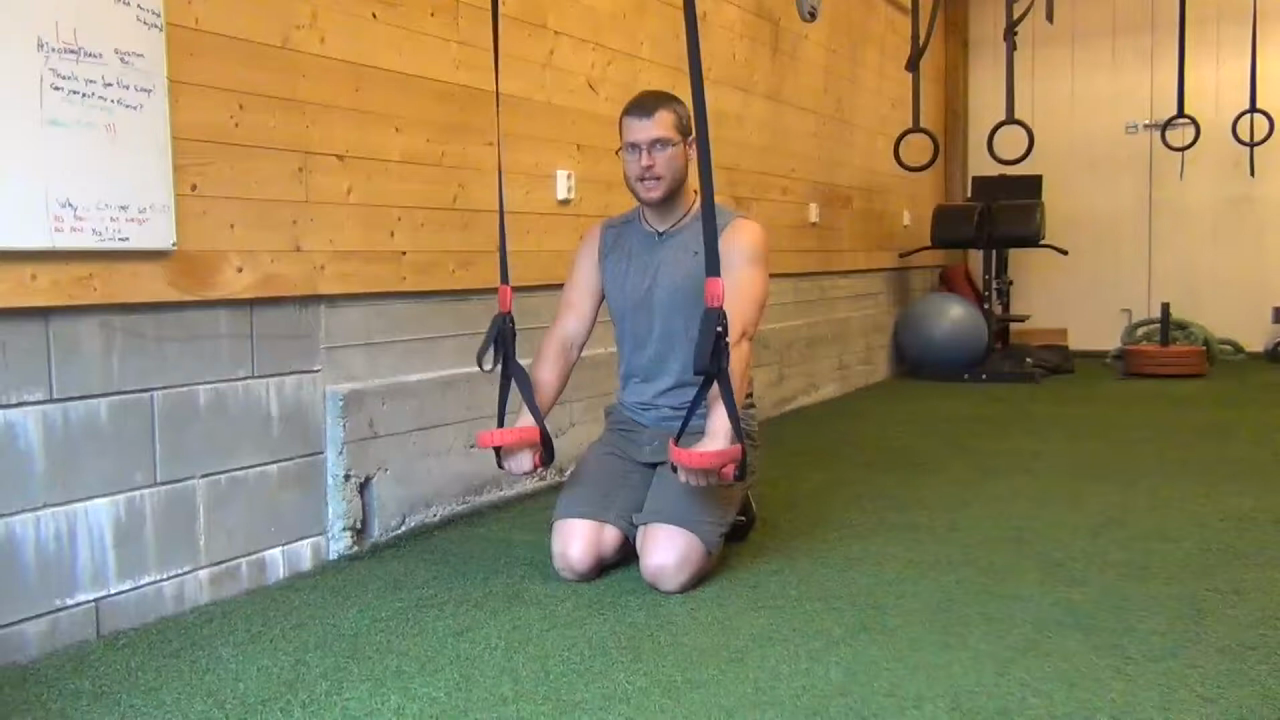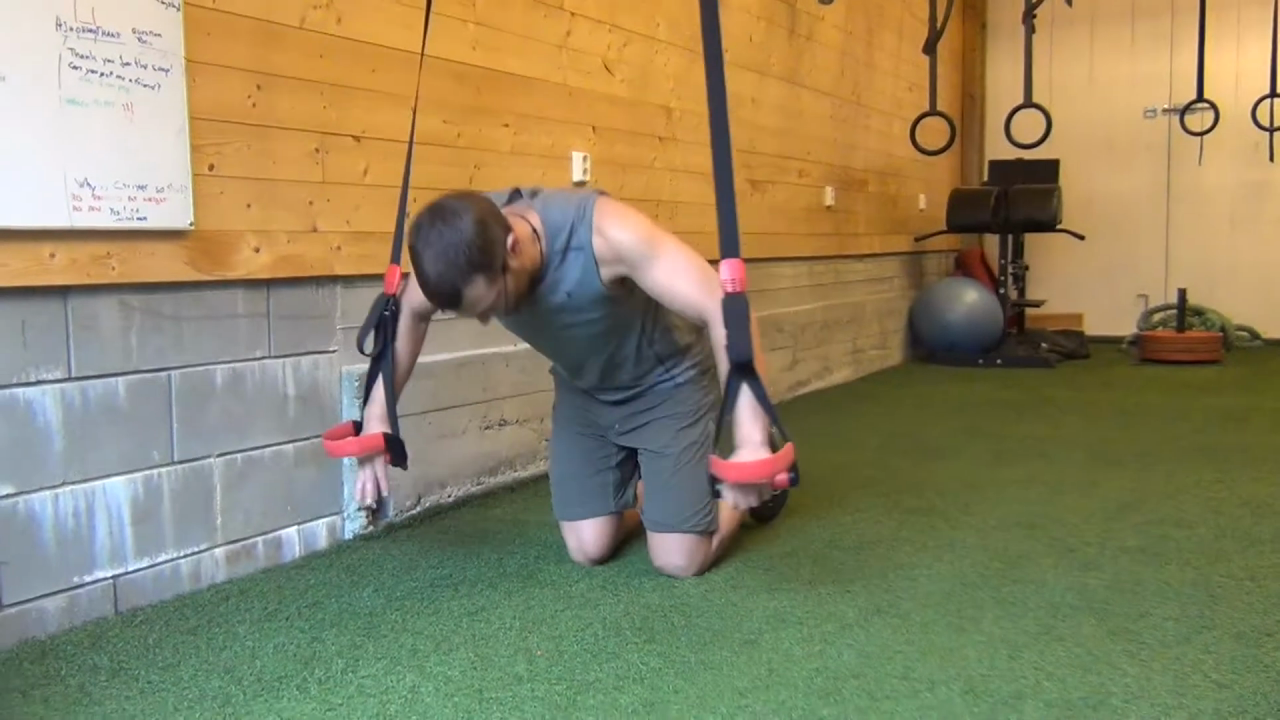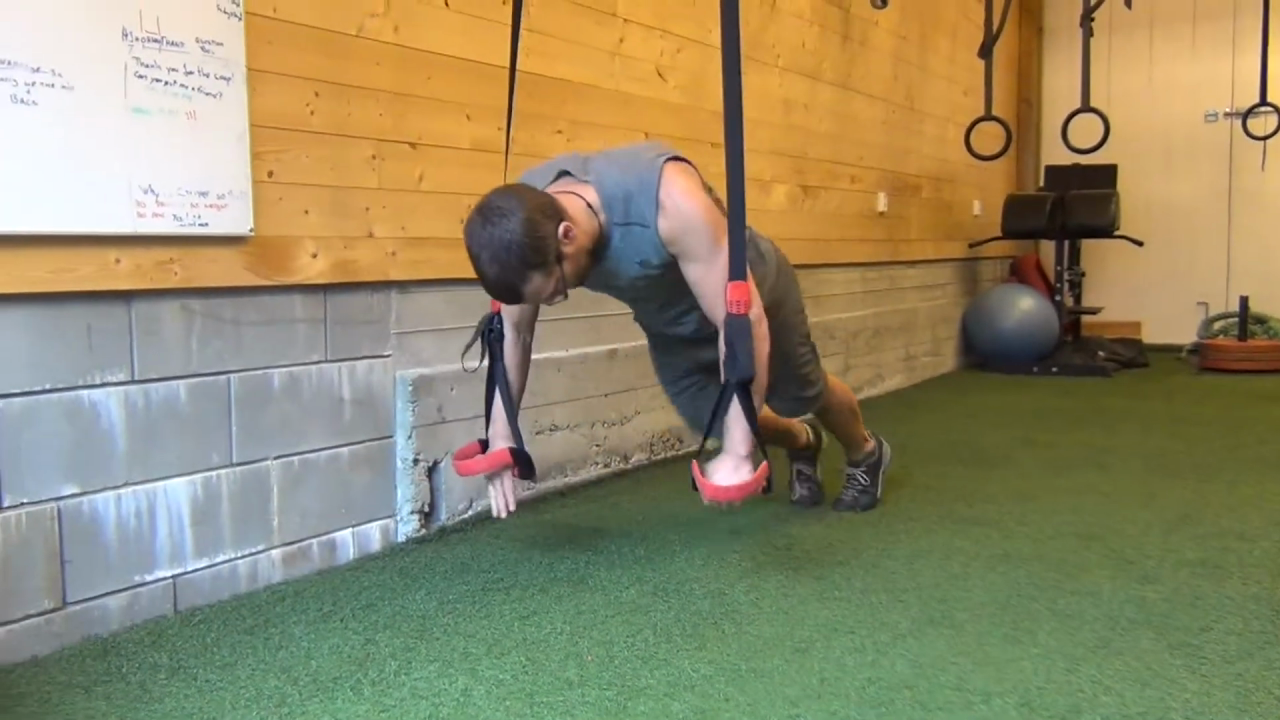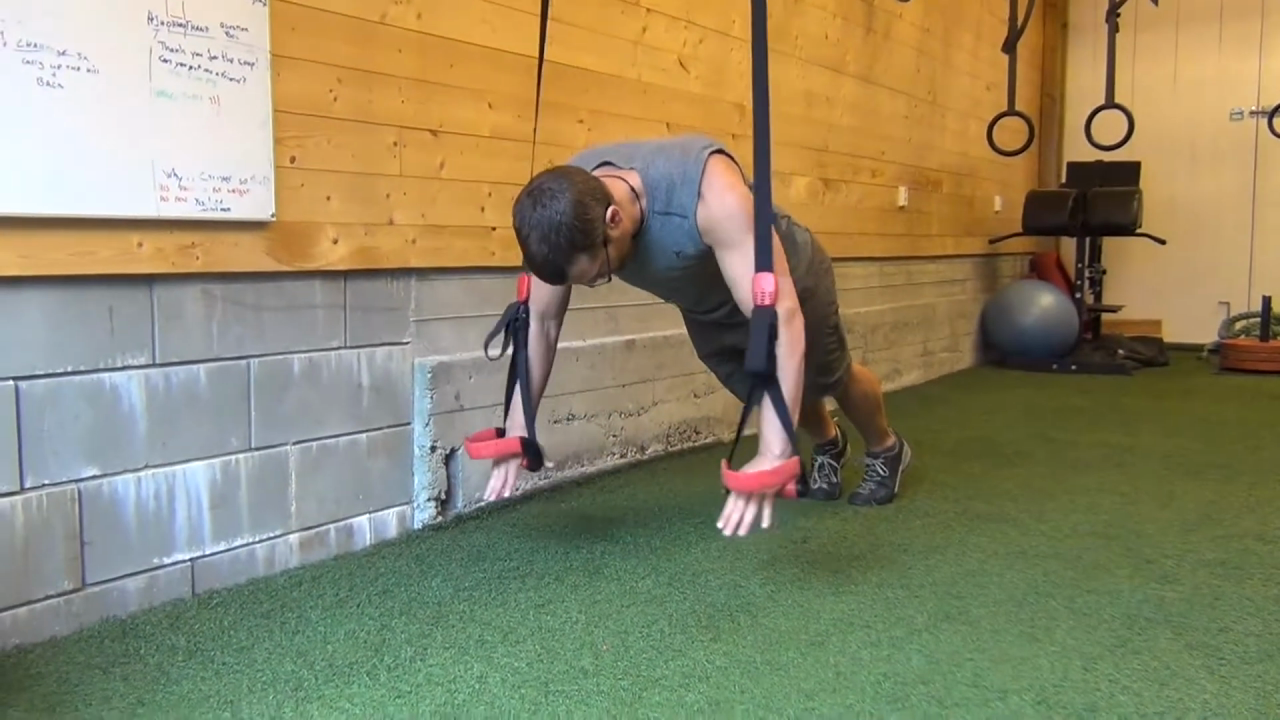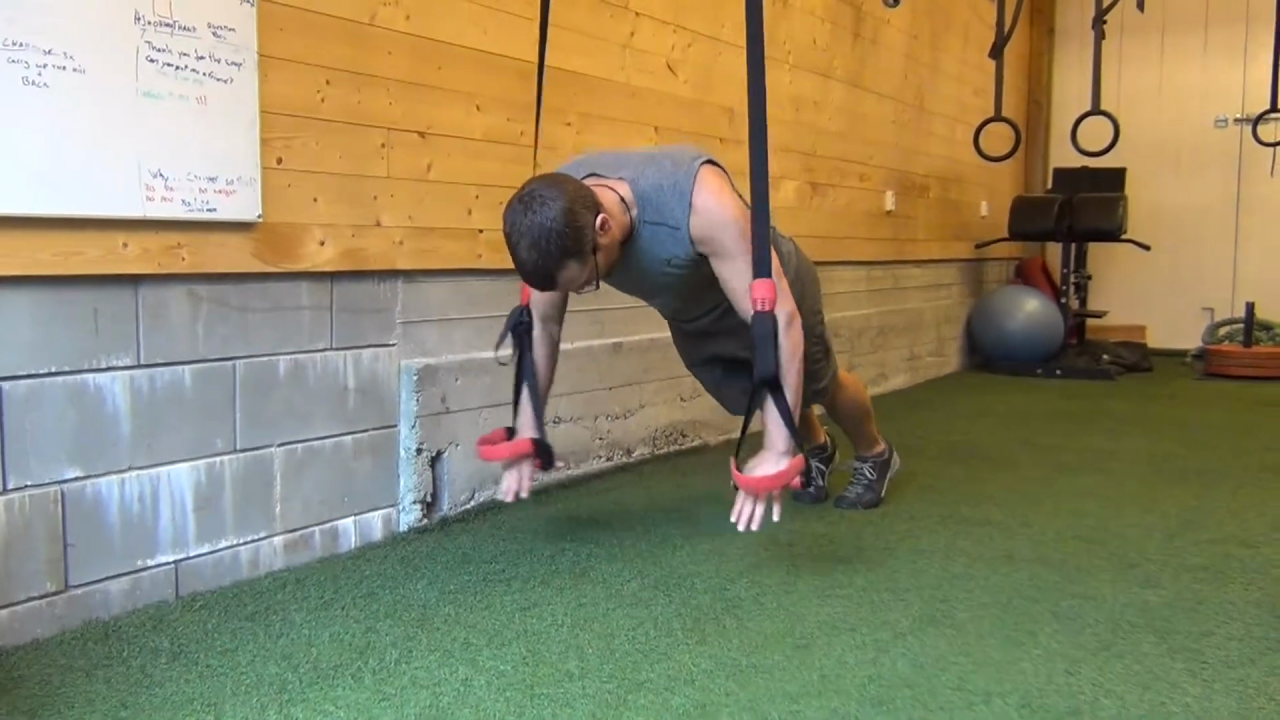
dt=1s
person 1, frame 1
left shoulder: (736, 236)
right shoulder: (602, 240)
left elbow: (734, 339)
right elbow: (566, 337)
left wrist: (720, 432)
right wrist: (528, 421)
left hip: (707, 429)
right hip: (629, 426)
left knee: (667, 568)
right knee: (574, 558)
left ankle: (723, 503)
right ankle: (651, 514)
person 1, frame 2
left shoulder: (601, 231)
right shoulder: (461, 239)
left elbow: (724, 308)
right elbow: (409, 313)
left wrist: (750, 440)
right wrist: (376, 419)
left hip: (667, 385)
right hip: (583, 390)
left knee: (679, 561)
right knee: (588, 549)
right ankle: (653, 489)
person 1, frame 3
left shoulder: (668, 200)
right shoulder: (526, 220)
left elbow: (744, 322)
right elbow: (514, 331)
left wrist: (739, 452)
right wrist: (501, 435)
left hip: (752, 299)
left knee: (806, 395)
right knee: (721, 428)
left ankle: (865, 454)
right ankle: (801, 442)
person 1, frame 4
left shoulder: (707, 190)
right shoulder: (565, 209)
left elbow: (780, 317)
right elbow: (541, 321)
left wrist: (774, 453)
right wrist: (517, 431)
left hip: (786, 282)
left knee: (832, 377)
left ankle: (885, 450)
right ankle: (828, 447)
person 1, frame 5
left shoulder: (698, 199)
right shoulder: (557, 215)
left elbow: (779, 321)
right elbow: (543, 325)
left wrist: (777, 450)
right wrist: (526, 430)
left hip: (773, 291)
left knee: (818, 384)
right knee: (752, 398)
left ankle: (875, 456)
right ankle: (818, 451)
